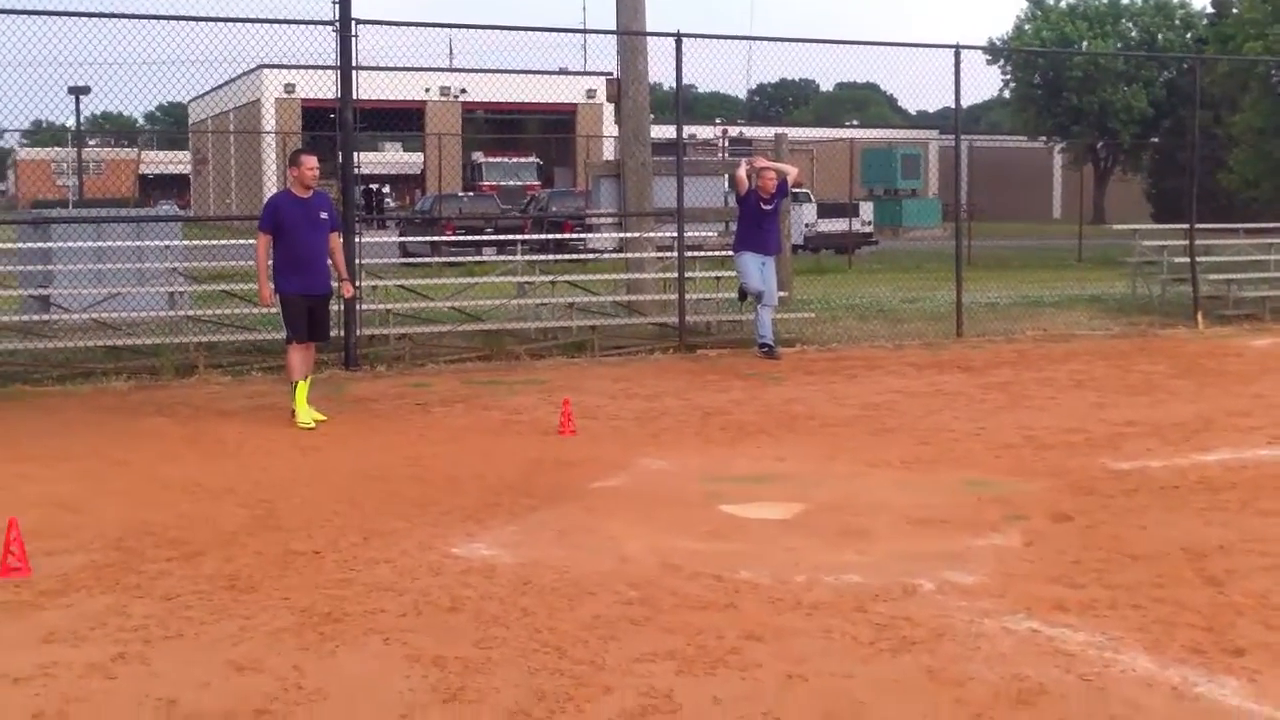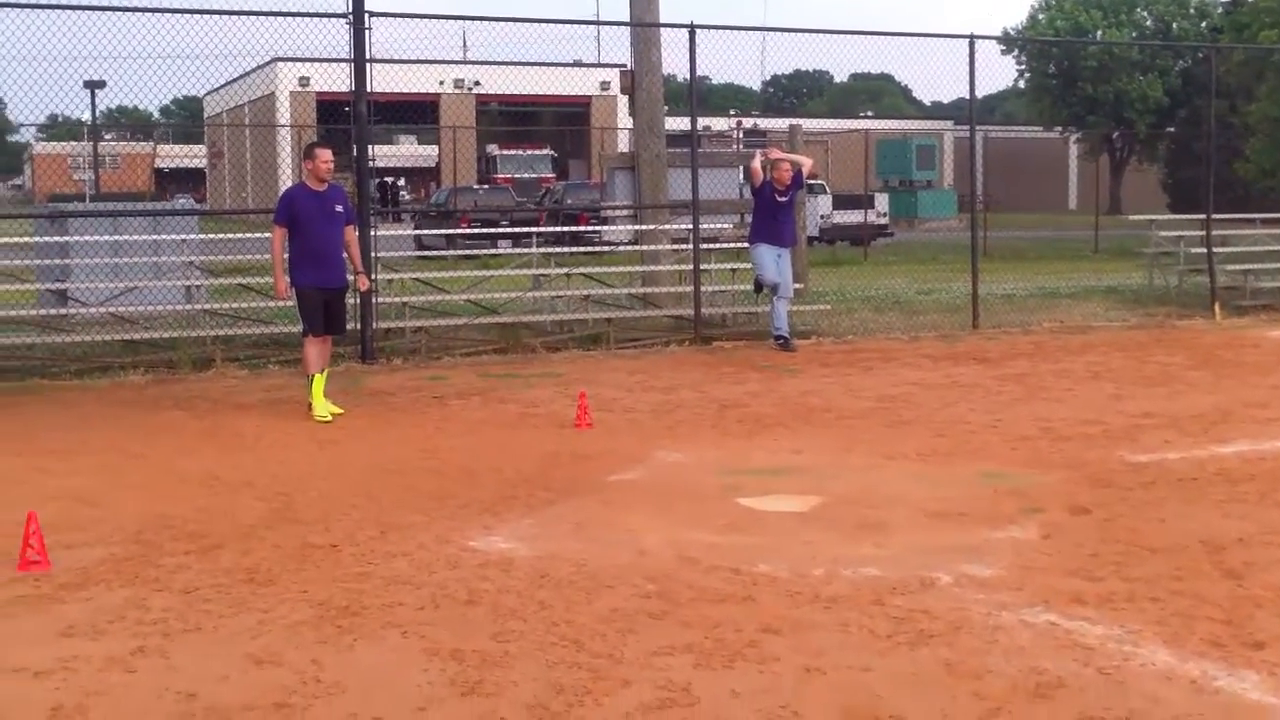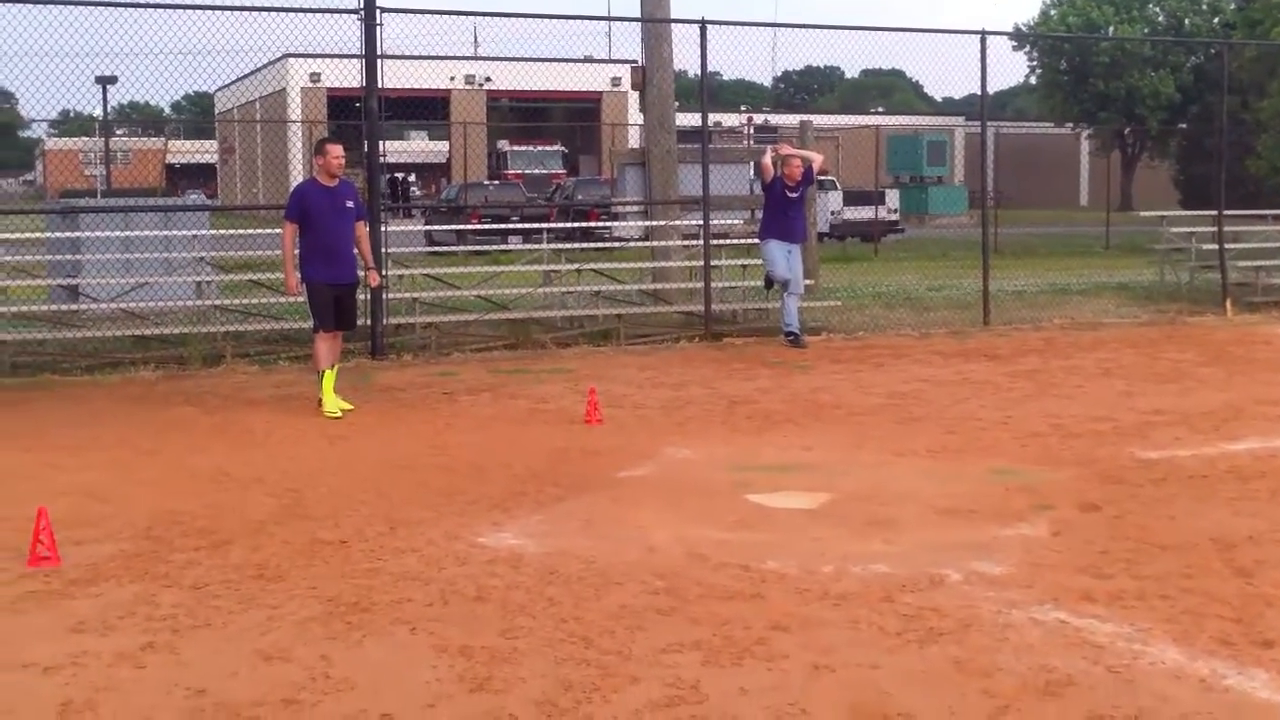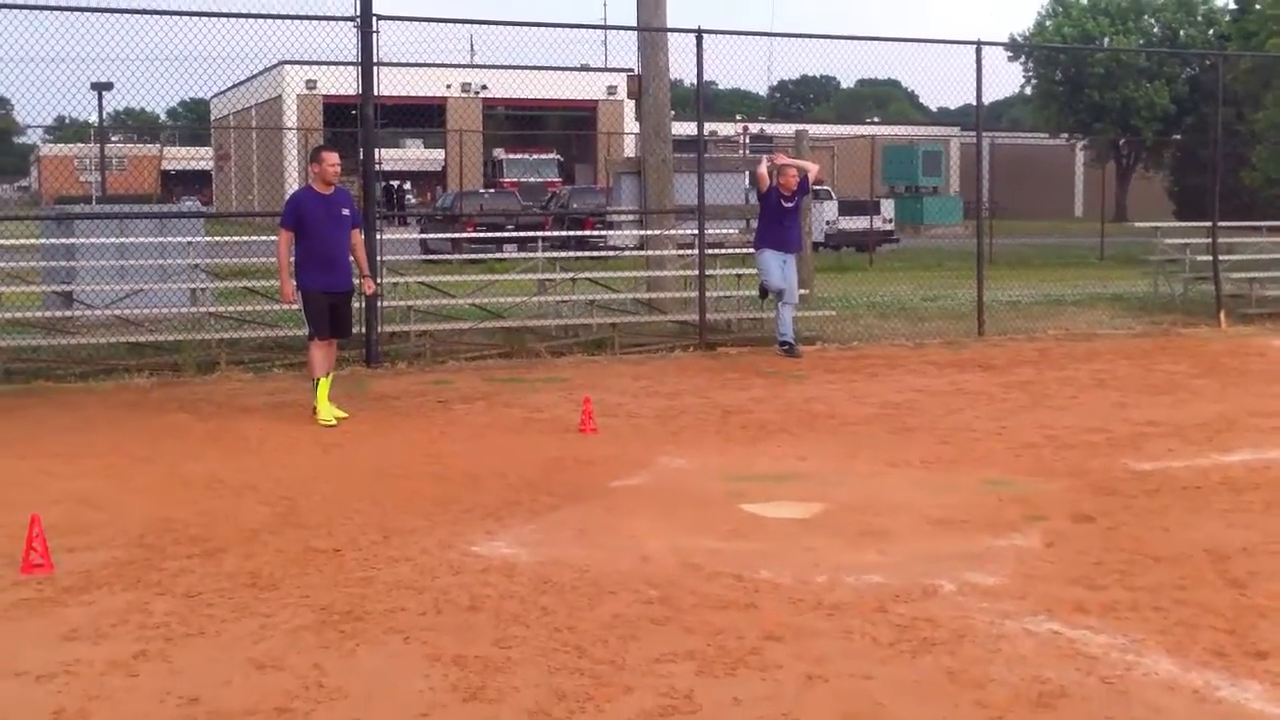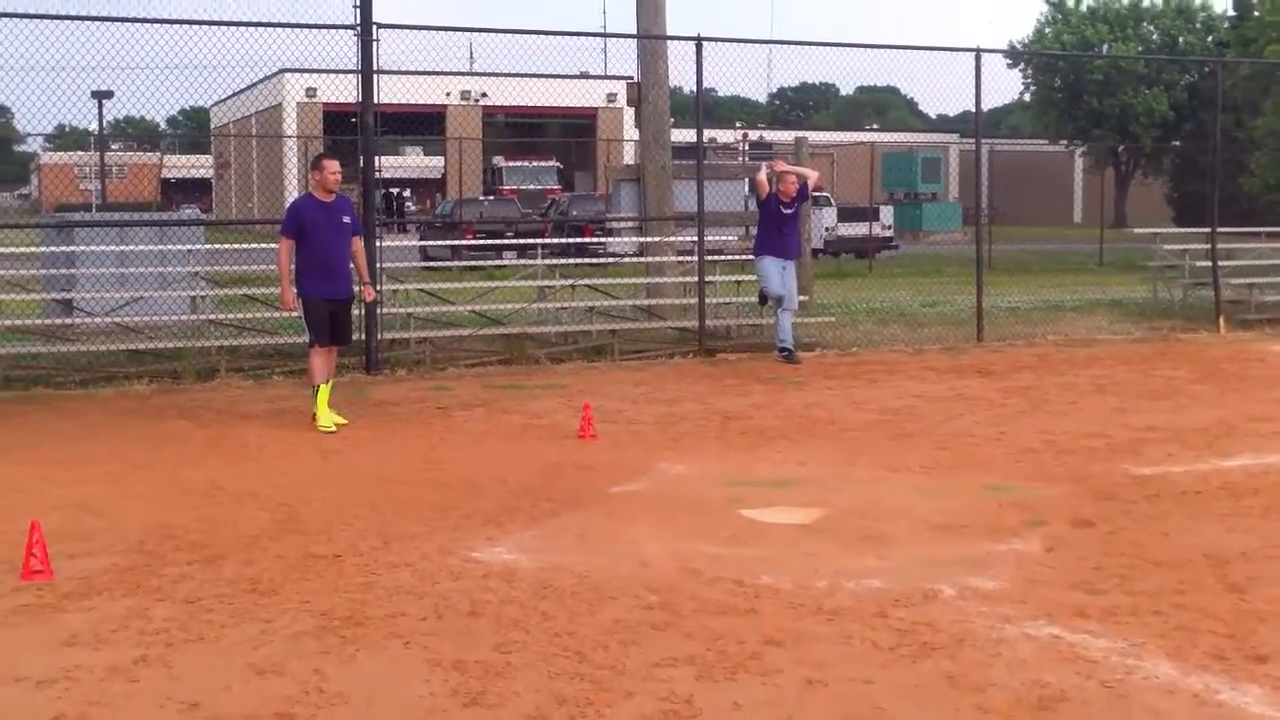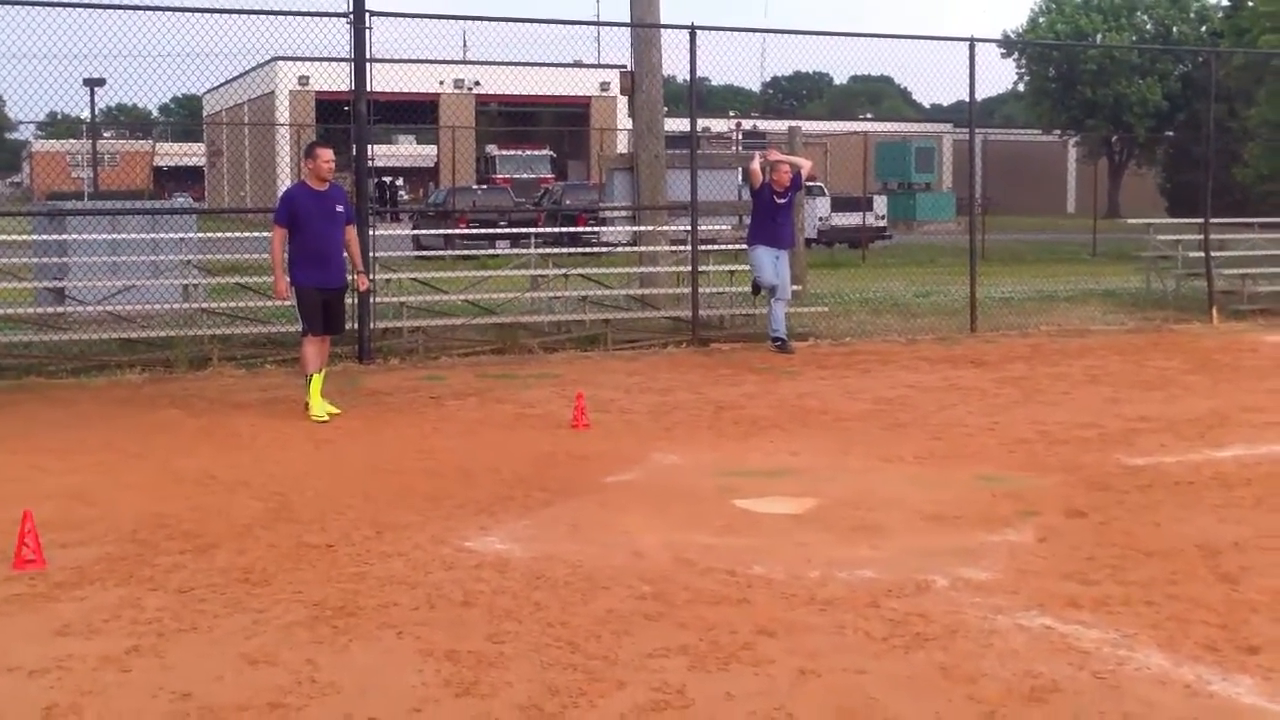
dt=0.2s
person 1, frame 1
left shoulder: (325, 202)
right shoulder: (277, 203)
left elbow: (334, 243)
right elbow: (263, 244)
left wrist: (344, 278)
right wrist: (263, 283)
left hip: (320, 288)
right hip: (291, 288)
left knee: (311, 343)
right knee: (297, 342)
left ankle: (303, 401)
right ankle: (299, 405)
person 1, frame 2
left shoulder: (339, 195)
right shoulder: (292, 196)
left elbow: (349, 236)
right elbow: (278, 237)
left wrist: (359, 271)
right wrist: (279, 276)
left hip: (336, 280)
right hip: (307, 281)
left knee: (327, 336)
right knee: (313, 336)
left ankle: (321, 395)
right ankle: (315, 398)
person 1, frame 3
left shoulder: (350, 190)
right shoulder: (303, 192)
left elbow: (360, 231)
right elbow: (289, 233)
left wrist: (370, 266)
right wrist: (290, 272)
left hip: (347, 276)
right hip: (318, 277)
left knee: (338, 332)
right knee: (324, 332)
left ankle: (330, 390)
right ankle: (326, 394)
person 1, frame 4
left shoulder: (346, 198)
right shoulder: (299, 200)
left elbow: (355, 239)
right elbow: (284, 241)
left wrist: (366, 275)
right wrist: (285, 280)
left hip: (342, 284)
right hip: (313, 285)
left knee: (333, 340)
right knee: (319, 339)
left ankle: (325, 399)
right ankle: (320, 402)
person 1, frame 5
left shoulder: (347, 206)
right shoulder: (300, 207)
left elbow: (356, 246)
right elbow: (285, 249)
left wrist: (366, 281)
right wrist: (286, 287)
left hip: (343, 292)
right hip: (313, 292)
left knee: (333, 347)
right knee: (319, 346)
left ankle: (325, 405)
right ankle: (320, 408)
person 1, frame 6
left shoulder: (340, 195)
right shoulder: (293, 196)
left elbow: (349, 235)
right elbow: (278, 237)
left wrist: (359, 270)
right wrist: (279, 276)
left hip: (336, 280)
right hip: (306, 281)
left knee: (326, 336)
right knee: (312, 335)
left ankle: (317, 395)
right ankle: (313, 398)
person 2, frame 1
left shoulder: (777, 195)
right shoulder: (749, 196)
left elbow: (793, 171)
right elbow: (739, 176)
left wrist: (767, 164)
right wrist: (744, 165)
left hip: (768, 255)
right hip: (746, 252)
left knee: (768, 301)
right knee: (756, 287)
left ankle: (765, 344)
right ankle: (745, 288)
person 2, frame 2
left shoulder: (792, 186)
right shoulder: (764, 188)
left elbow: (808, 162)
right elbow: (754, 167)
left wrist: (781, 155)
right wrist: (759, 156)
left hip: (784, 247)
right hip: (762, 244)
left knee: (784, 293)
right knee: (771, 279)
left ankle: (781, 336)
right ankle: (761, 280)
person 2, frame 3
left shoulder: (803, 182)
right shoulder: (774, 184)
left elbow: (819, 158)
right elbow: (765, 163)
left wrist: (792, 151)
right wrist: (769, 152)
left hip: (795, 243)
right hip: (772, 240)
left knee: (794, 289)
right knee: (782, 275)
left ankle: (791, 332)
right ankle: (772, 276)
person 2, frame 4
left shoulder: (798, 192)
right shoulder: (770, 193)
left elbow: (814, 168)
right elbow: (761, 173)
left wrist: (788, 161)
right wrist: (765, 162)
left hip: (789, 253)
right hip: (767, 250)
left knee: (789, 299)
right knee: (777, 285)
left ankle: (785, 342)
right ankle: (766, 285)
person 2, frame 5
left shoulder: (797, 198)
right shoulder: (769, 200)
left elbow: (814, 175)
right elbow: (760, 180)
left wrist: (787, 168)
right wrist: (764, 168)
left hip: (789, 259)
right hip: (767, 256)
left knee: (788, 305)
right knee: (776, 291)
left ankle: (785, 348)
right ankle: (766, 292)
person 2, frame 6
left shoulder: (791, 188)
right shoulder: (763, 190)
left elbow: (807, 164)
right elbow: (753, 169)
left wrist: (780, 157)
right wrist: (757, 158)
left hip: (782, 249)
right hip: (760, 246)
left knee: (781, 295)
right knee: (769, 281)
left ankle: (778, 338)
right ankle: (759, 281)
